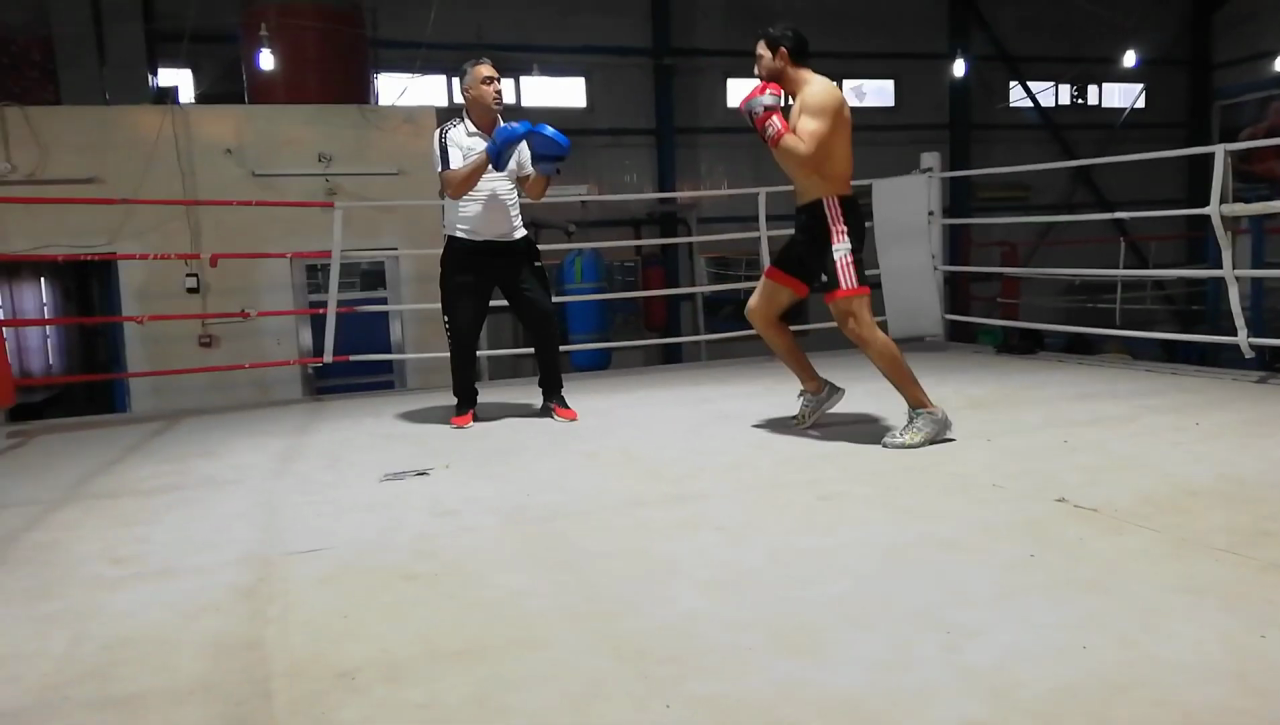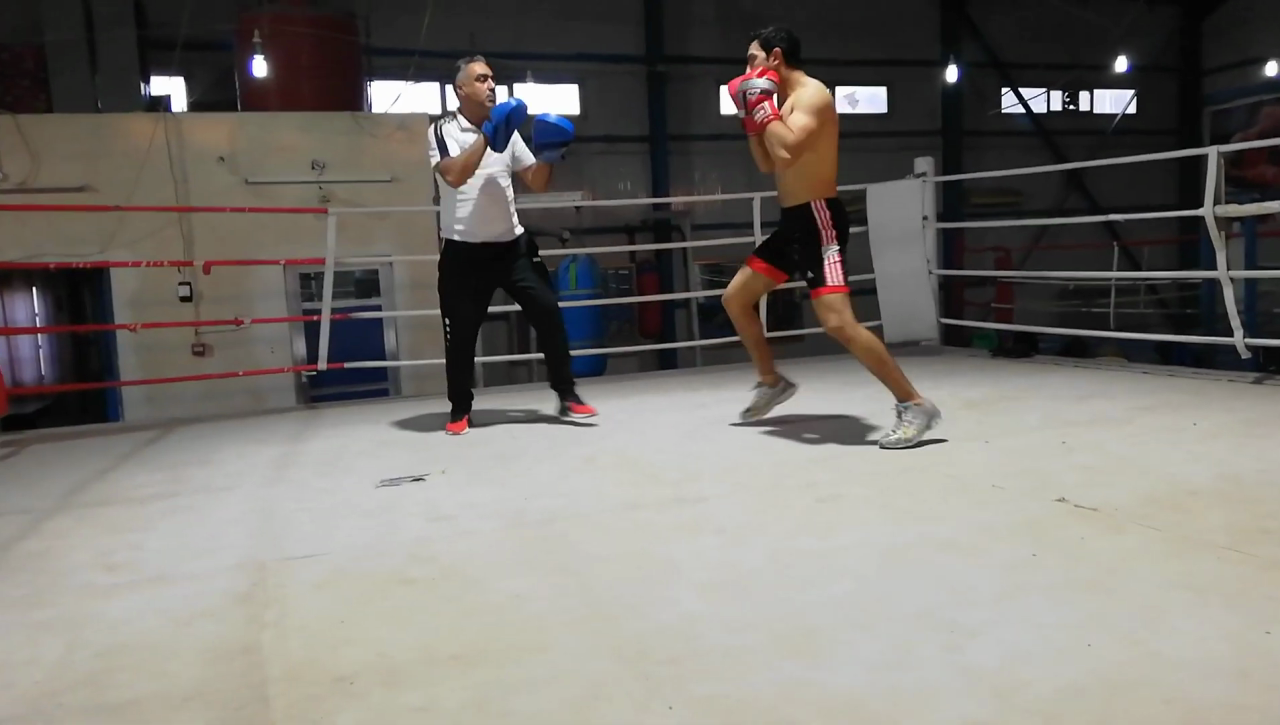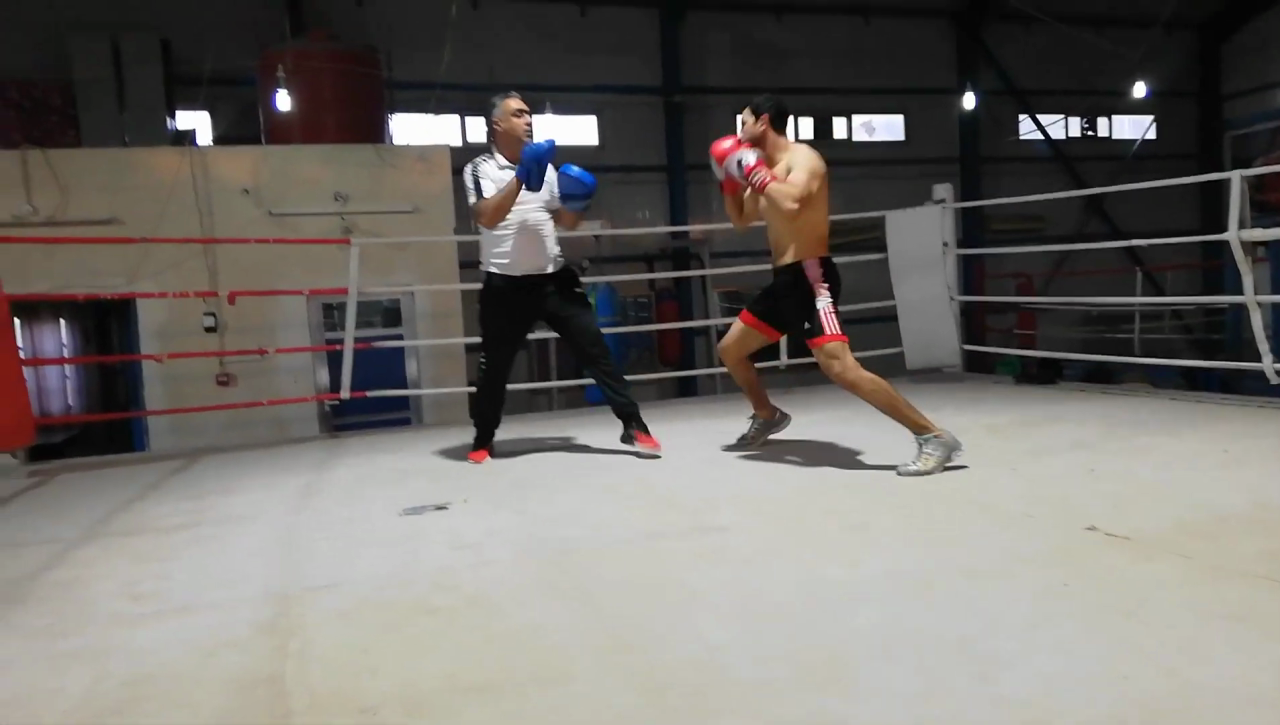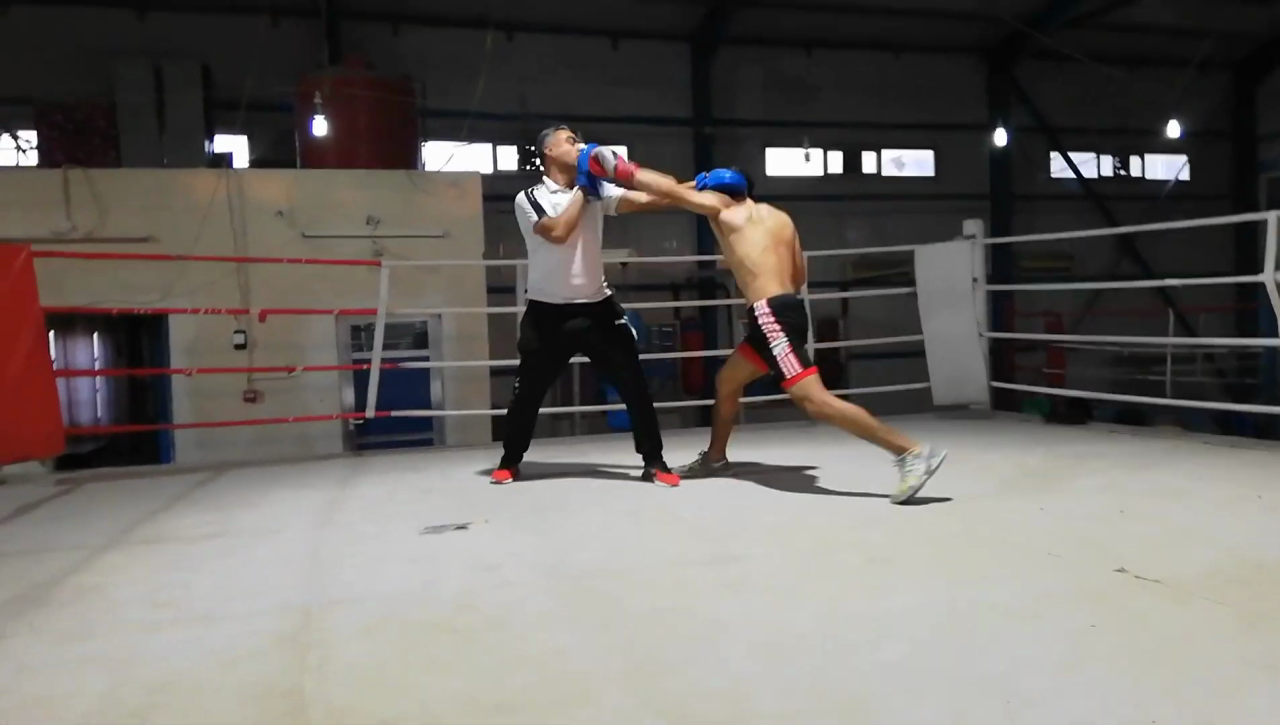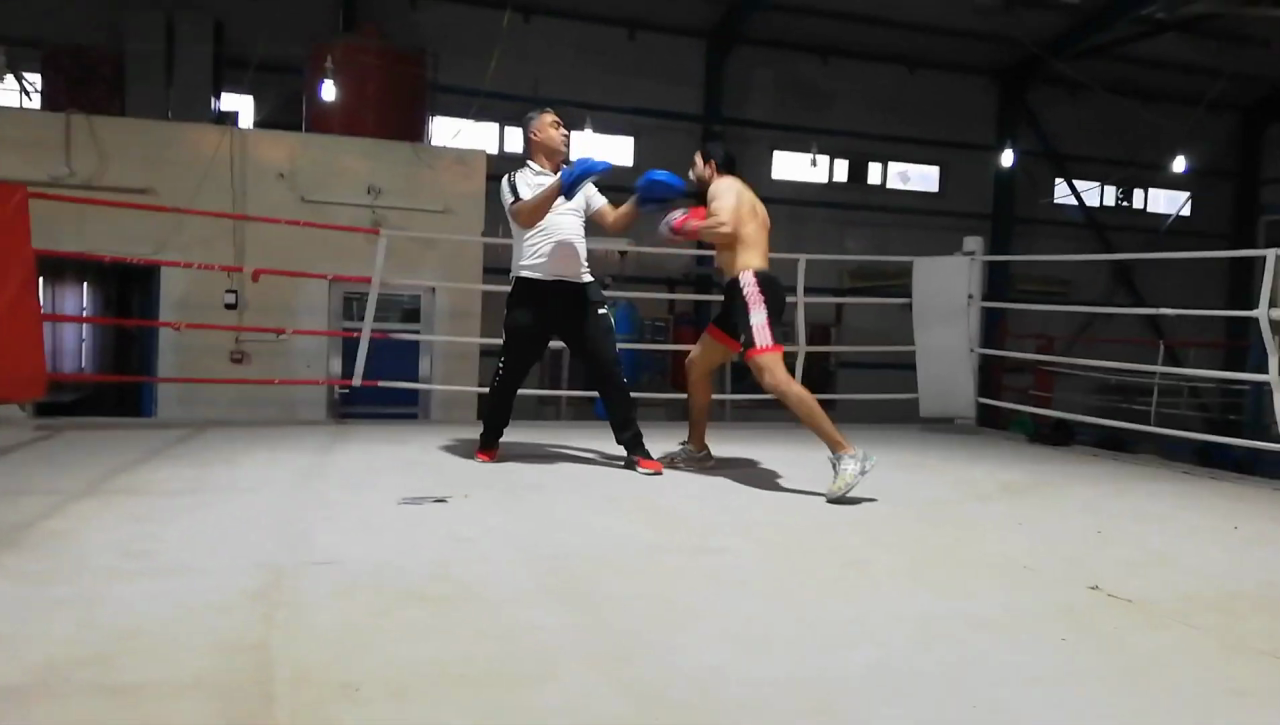
dt=0.2s
person 1, frame 1
left shoulder: (819, 92)
right shoulder: (803, 99)
left elbow: (805, 157)
left wrist: (770, 119)
right wrist: (769, 130)
left hip: (833, 218)
right hip: (810, 221)
left knee: (855, 323)
right knee: (758, 312)
left ankle: (926, 412)
right ankle: (816, 389)
person 1, frame 2
left shoulder: (811, 94)
right shoulder: (787, 100)
left elbow: (786, 152)
right elbow: (768, 165)
left wrist: (761, 105)
right wrist: (750, 119)
left hip: (817, 219)
right hip: (791, 223)
left knee: (837, 322)
right knee: (735, 299)
left ankle: (914, 406)
right ankle: (772, 383)
person 1, frame 3
left shoulder: (802, 159)
right shoulder: (769, 170)
left elbow: (790, 207)
right elbow: (740, 219)
left wrist: (753, 171)
right wrist: (729, 179)
left hip: (811, 278)
right hip: (782, 281)
left knee: (840, 367)
right knee: (729, 350)
left ankle: (933, 438)
right ankle: (767, 416)
person 1, frame 4
left shoulder: (725, 208)
right shoulder: (781, 218)
left elbow: (671, 189)
right elbow: (799, 278)
left wrist: (621, 169)
left hip: (769, 313)
right hip: (784, 310)
left knee: (813, 400)
right knee: (726, 382)
left ankle: (913, 454)
right ankle: (715, 456)
person 1, frame 5
left shoulder: (726, 187)
right shoulder: (745, 201)
left elbow: (726, 228)
left wrist: (687, 226)
right wrist: (702, 231)
left hip: (752, 289)
right hip: (744, 292)
left knee: (773, 378)
right knee: (696, 364)
left ankle: (846, 454)
right ankle: (696, 449)
person 2, frame 1
left shoulder: (513, 135)
right shoulder: (449, 134)
left elbow: (533, 191)
right elbow: (453, 188)
left wrist: (547, 166)
right wrist: (489, 154)
left hip: (514, 245)
right hip: (466, 249)
left knee: (543, 318)
right knee: (463, 332)
left ankle: (553, 397)
right ankle: (465, 403)
person 2, frame 2
left shoulder: (508, 130)
right shoulder: (443, 130)
left elbow: (537, 183)
right elbow: (454, 176)
left wrist: (550, 155)
right wrist: (487, 137)
left hip: (512, 245)
right hip: (464, 251)
left knee: (548, 312)
right knee: (461, 335)
left ankle: (567, 395)
right ankle: (460, 409)
person 2, frame 3
left shoulder: (546, 168)
right shoulder: (479, 169)
left elbow: (566, 222)
right elbow: (487, 217)
left wrist: (577, 203)
right wrist: (520, 177)
left hip: (553, 277)
right hip: (505, 285)
left knee: (593, 346)
right knee: (494, 366)
left ankle: (632, 425)
right ankle: (483, 440)
person 2, frame 4
left shoulder: (596, 190)
right shoulder: (530, 197)
left elbow: (643, 201)
right elbow: (558, 233)
right wrist: (582, 187)
left hip: (596, 308)
right hip: (547, 313)
left knee: (633, 379)
right knee: (529, 391)
left ankle: (654, 461)
right ankle: (509, 461)
person 2, frame 5
left shoulder: (580, 181)
right shoulder: (517, 180)
left elbow: (612, 221)
right elbow: (525, 218)
left wrist: (639, 198)
right wrist: (562, 182)
left hip: (579, 290)
right hip: (533, 291)
left knee: (608, 369)
right knee: (511, 370)
left ankle: (635, 449)
right ankle: (489, 441)
